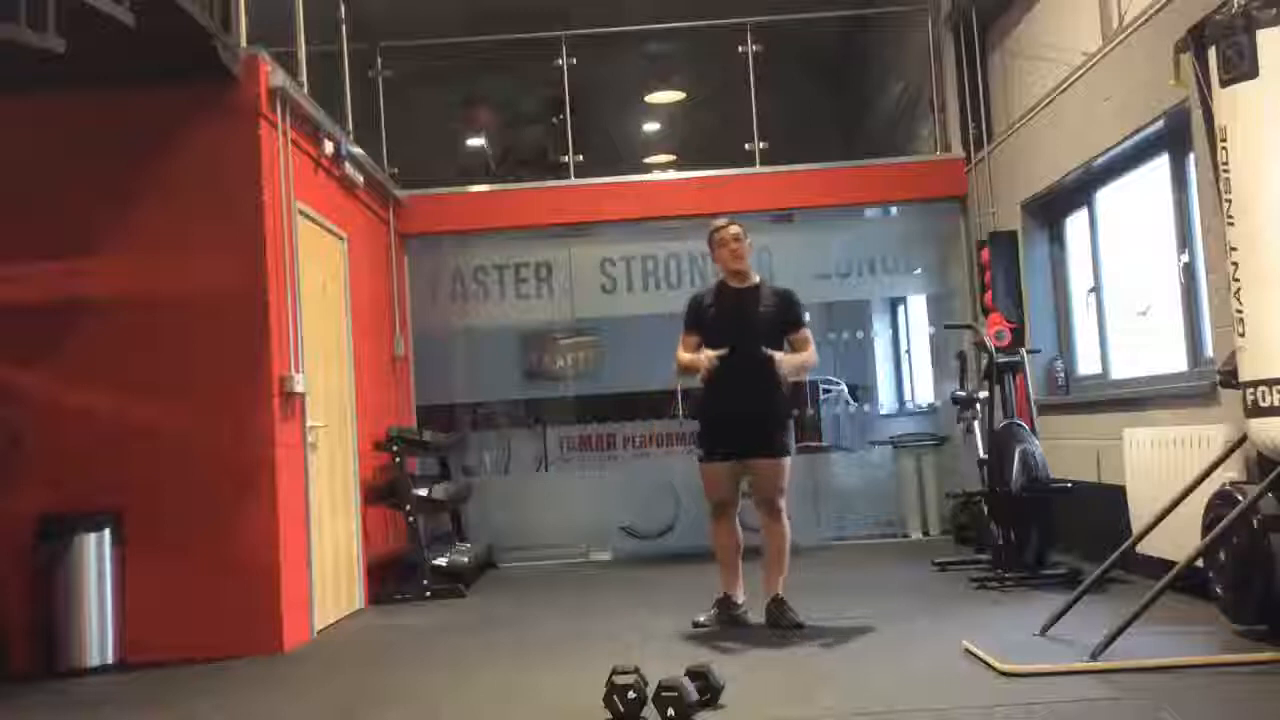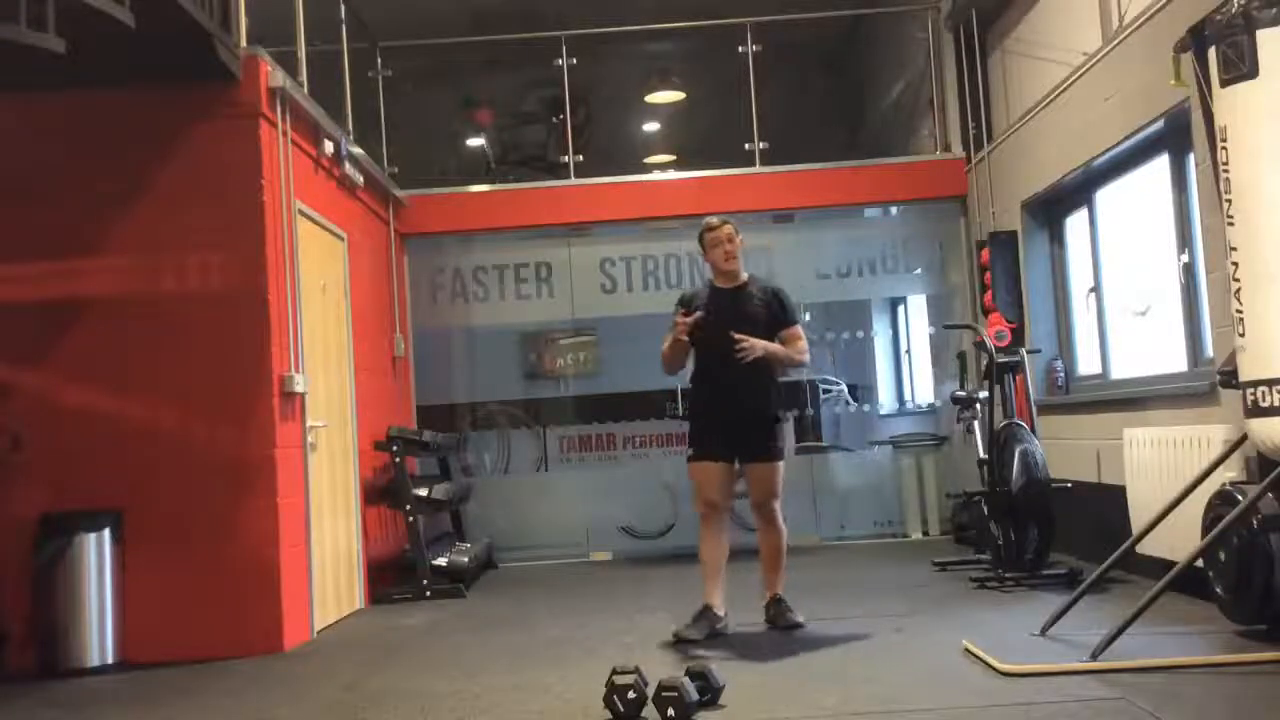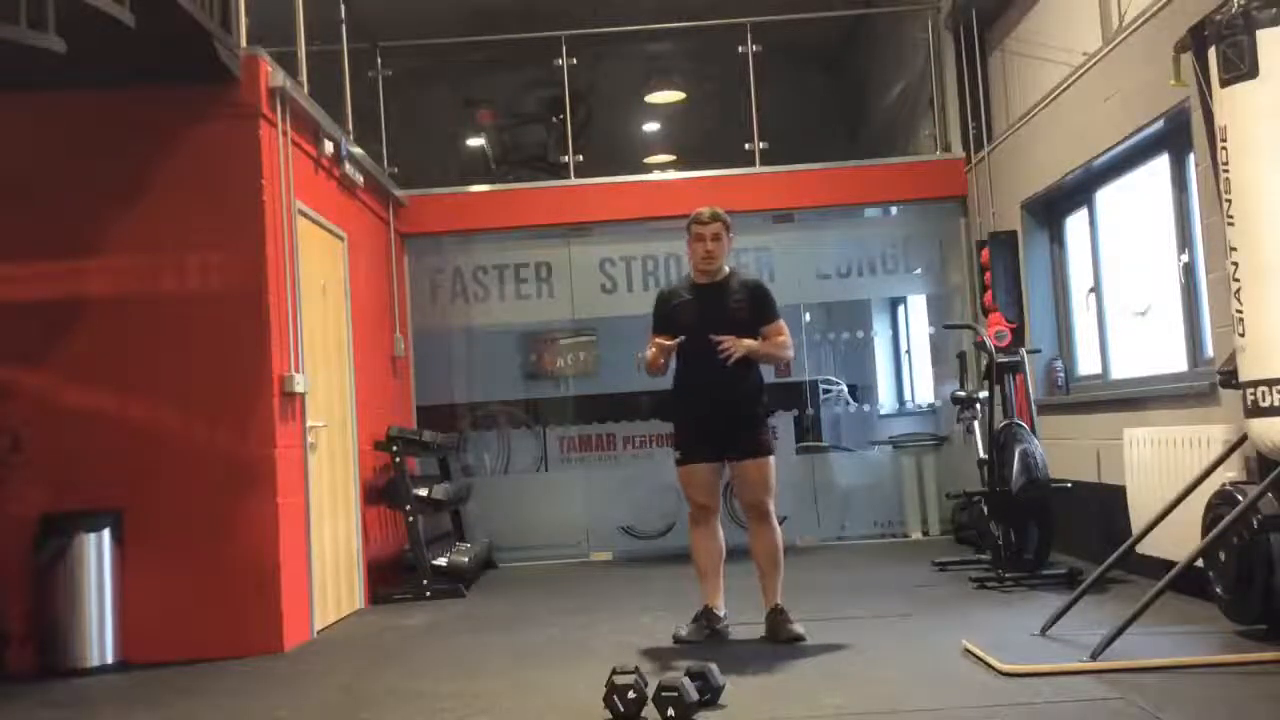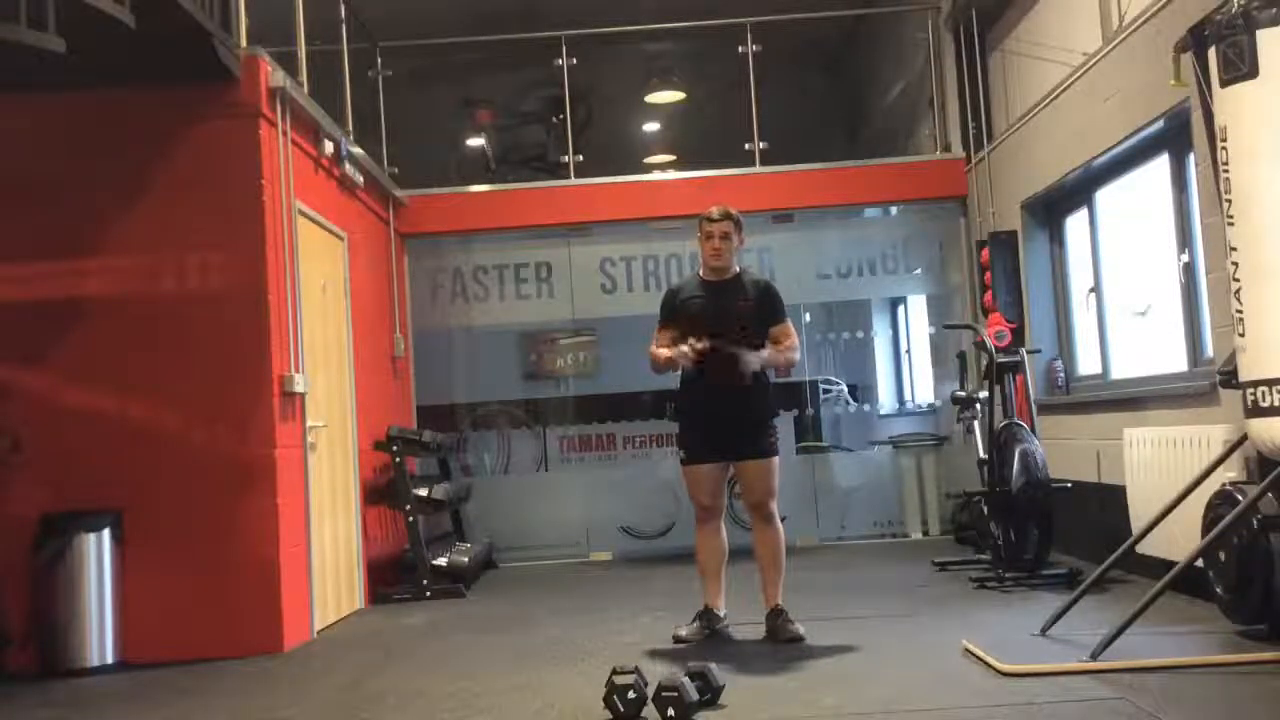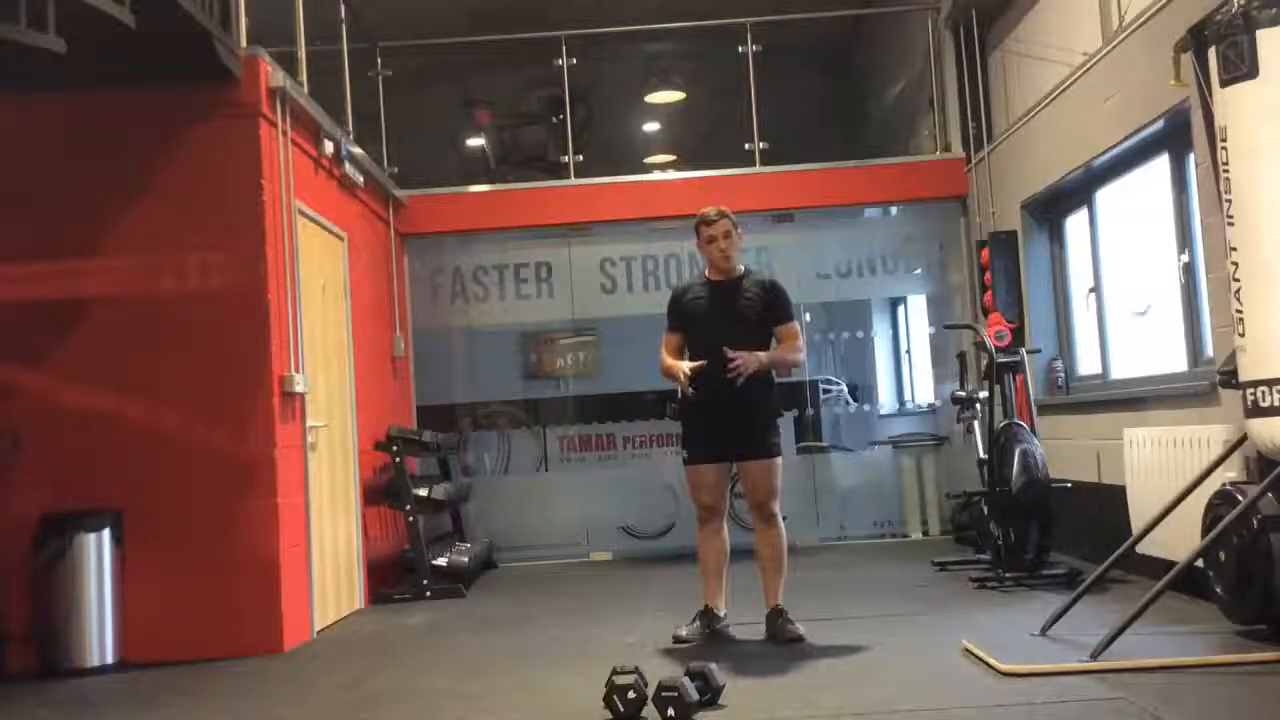
dt=1s
person 1, frame 1
left shoulder: (781, 298)
right shoulder: (702, 303)
left elbow: (809, 350)
right elbow: (682, 357)
left wrist: (793, 361)
right wrist: (698, 359)
left hip: (768, 417)
right hip: (718, 420)
left knee: (773, 506)
right knee: (722, 509)
left ankle: (776, 599)
right ankle: (731, 600)
person 1, frame 2
left shoulder: (770, 296)
right shoulder: (691, 302)
left elbow: (801, 353)
right elbow: (670, 366)
left wrist: (767, 347)
right wrist: (677, 338)
left hip: (760, 417)
right hip: (709, 420)
left knee: (768, 508)
right knee: (710, 511)
left ankle: (774, 599)
right ankle: (713, 609)
person 1, frame 3
left shoulder: (752, 290)
right shoulder: (670, 299)
left elbow: (785, 348)
right elbow: (654, 365)
left wrist: (749, 345)
right wrist: (657, 355)
left hip: (746, 417)
right hip: (694, 421)
left knee: (760, 510)
right knee: (702, 512)
left ankle: (775, 611)
right ankle: (713, 612)
person 1, frame 4
left shoulder: (761, 290)
right shoulder: (678, 295)
left elbow: (792, 350)
right elbow: (656, 358)
left wrist: (762, 357)
right wrist: (675, 353)
left hip: (752, 417)
right hip: (699, 420)
left knee: (764, 510)
right knee: (707, 513)
left ankle: (775, 611)
right ankle: (712, 611)
person 1, frame 5
left shoulder: (766, 289)
right shoulder: (684, 296)
left elbow: (796, 350)
right elbow: (667, 353)
left wrist: (759, 358)
right wrist: (678, 368)
left hip: (755, 418)
right hip: (702, 420)
left knee: (766, 510)
right knee: (708, 513)
left ankle: (776, 611)
right ankle: (713, 612)
